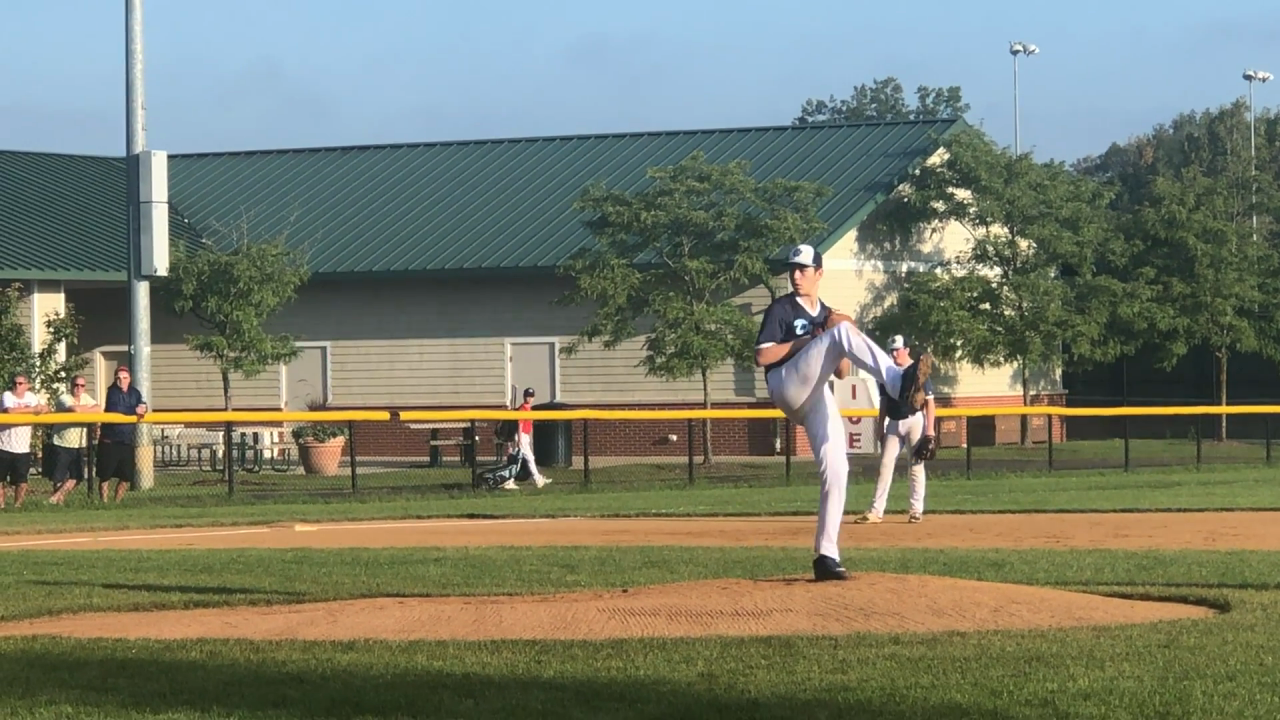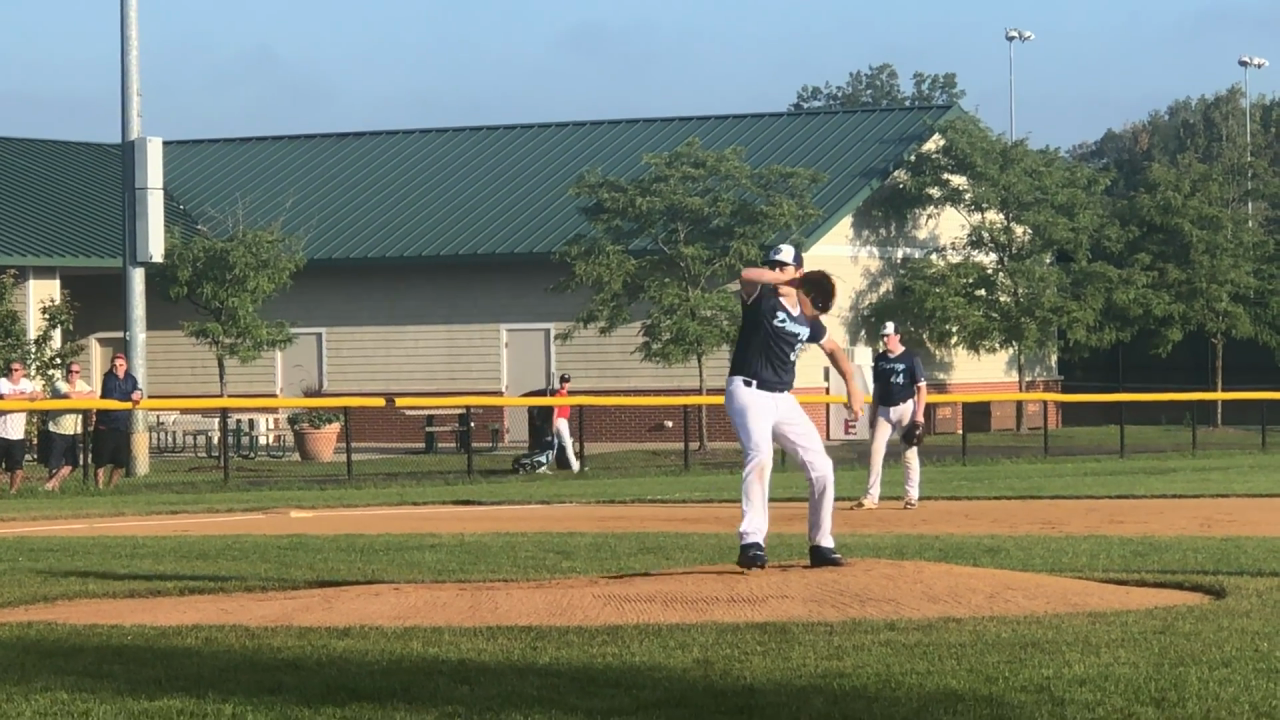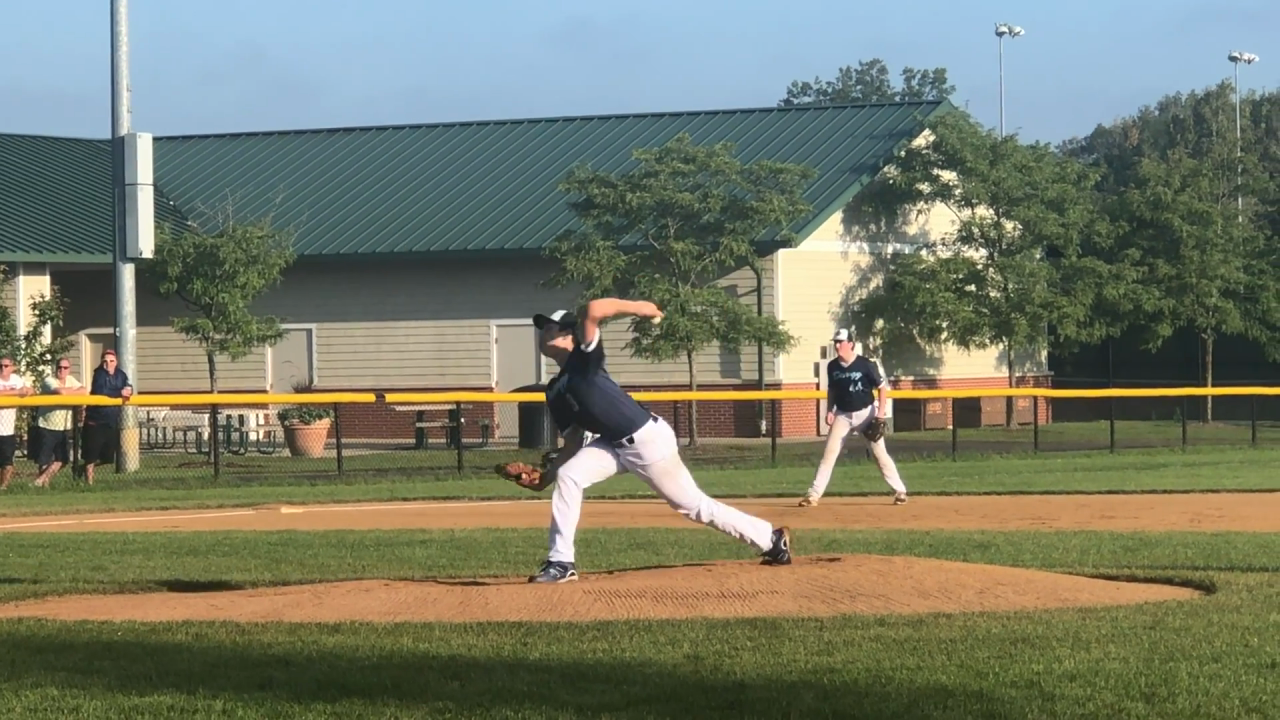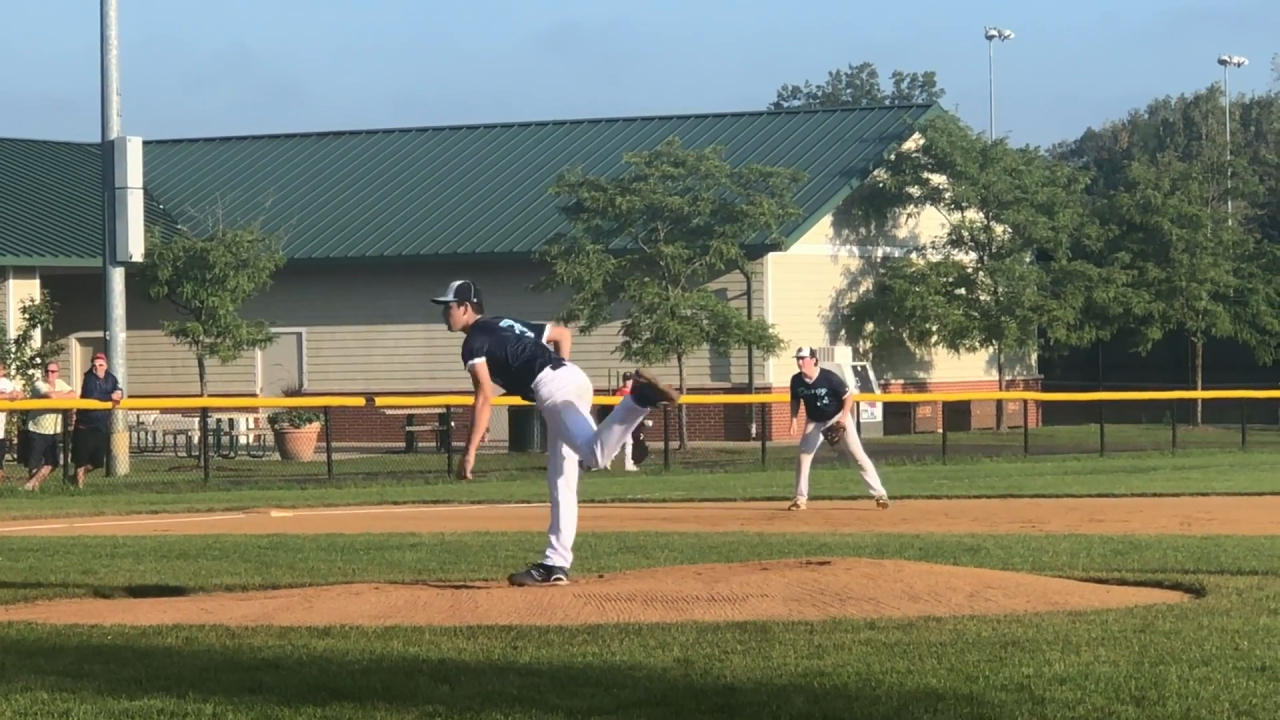
dt=0.5s
person 1, frame 1
left shoulder: (828, 314)
right shoulder: (780, 308)
left elbow: (842, 370)
right elbow: (763, 357)
left wrist: (842, 345)
right wrist: (814, 334)
left hip: (817, 393)
right hip: (787, 386)
left knee: (836, 471)
right knee: (843, 329)
left ankle: (826, 556)
right ankle: (900, 382)
person 1, frame 2
left shoulder: (807, 318)
right shoulder: (760, 297)
left elbow: (834, 351)
right elbow: (746, 275)
left wrist: (853, 389)
right wrist: (791, 279)
left hip: (781, 399)
right hip: (747, 392)
left knee: (821, 468)
right knee: (760, 456)
left ankle: (821, 545)
right ankle: (752, 541)
person 1, frame 3
left shoulder: (584, 356)
right shoulder: (555, 391)
left elbow: (594, 309)
right elbow: (573, 442)
left wrist: (635, 307)
right wrist: (551, 465)
left hip: (645, 442)
right hip: (616, 444)
left knee: (693, 505)
right knee: (567, 478)
left ankle: (769, 538)
right ankle: (560, 563)
person 1, frame 4
left shoulder: (474, 342)
right shoulder: (504, 324)
left elbow: (484, 397)
right elbow: (563, 334)
left wrist: (470, 452)
left hip: (555, 387)
right hip: (572, 378)
left knee: (594, 453)
right knee: (561, 479)
left ankle: (642, 395)
right ankle: (555, 562)
